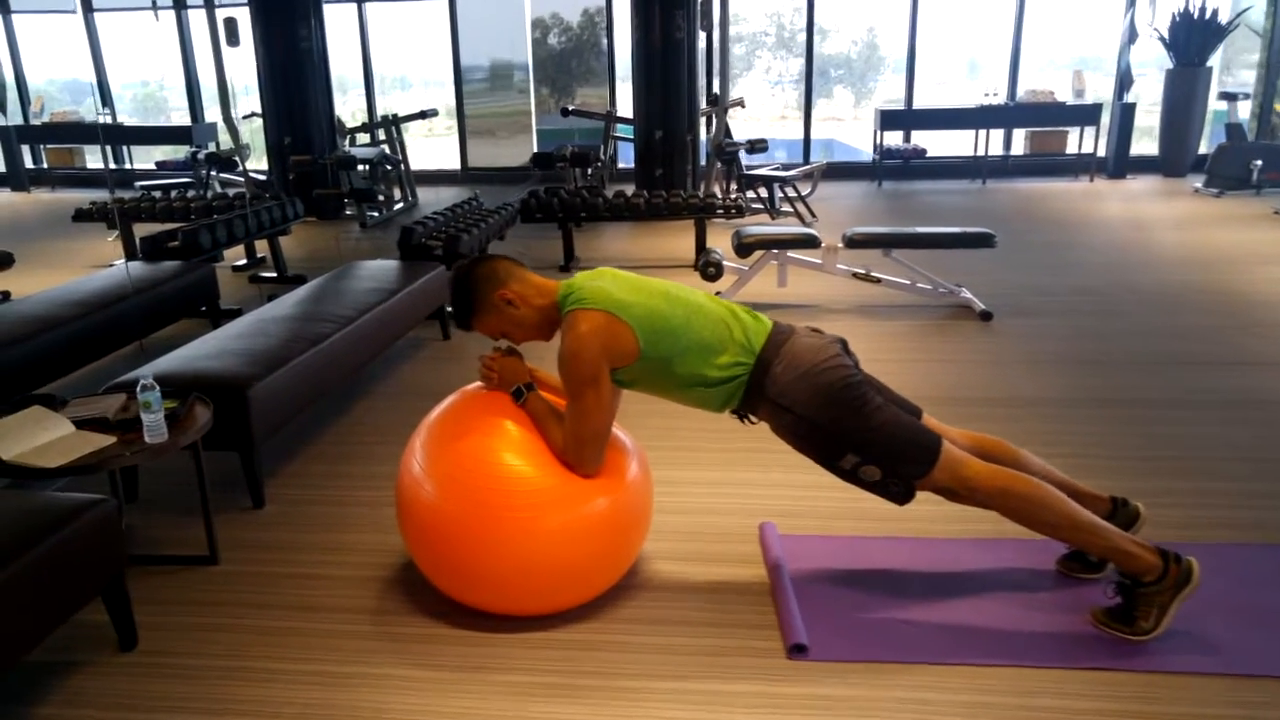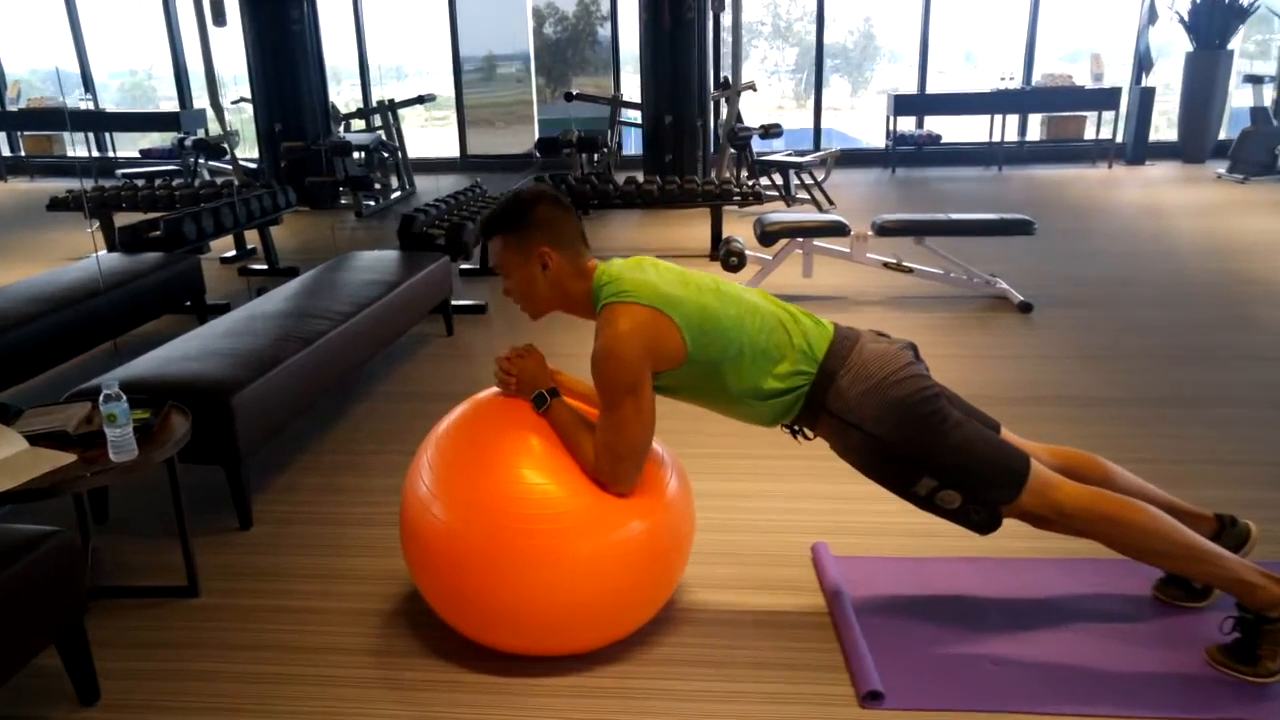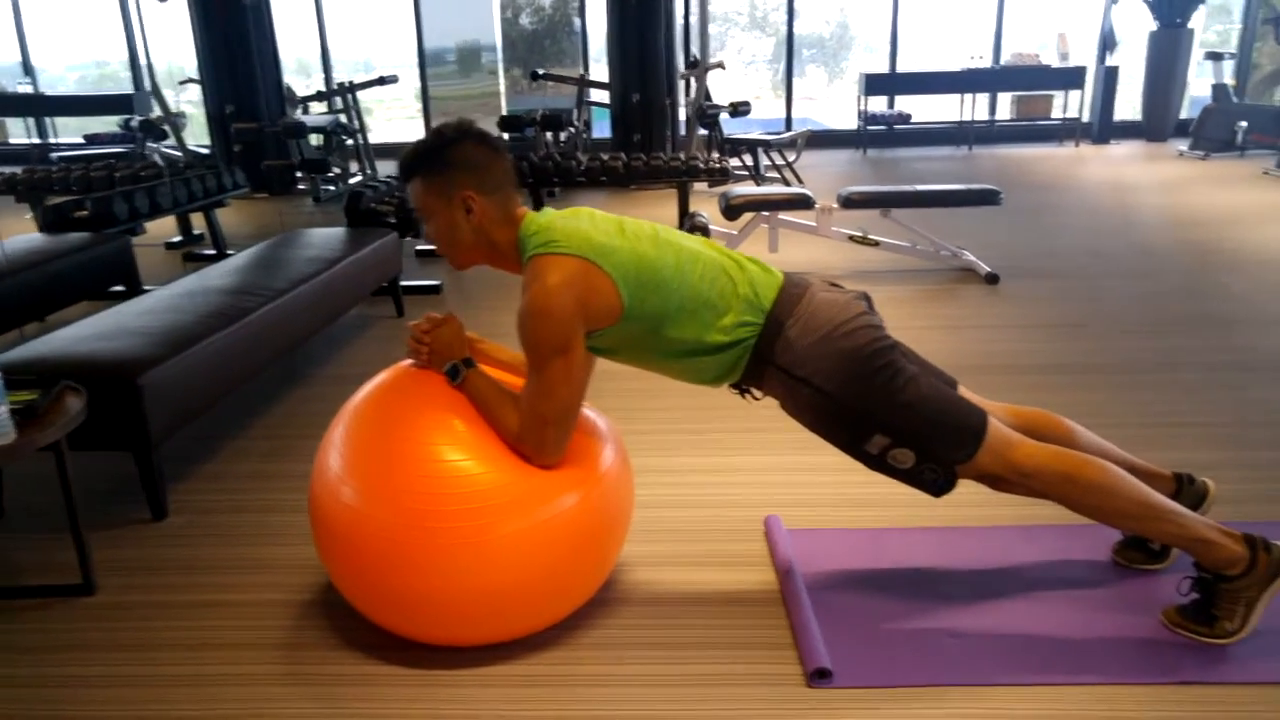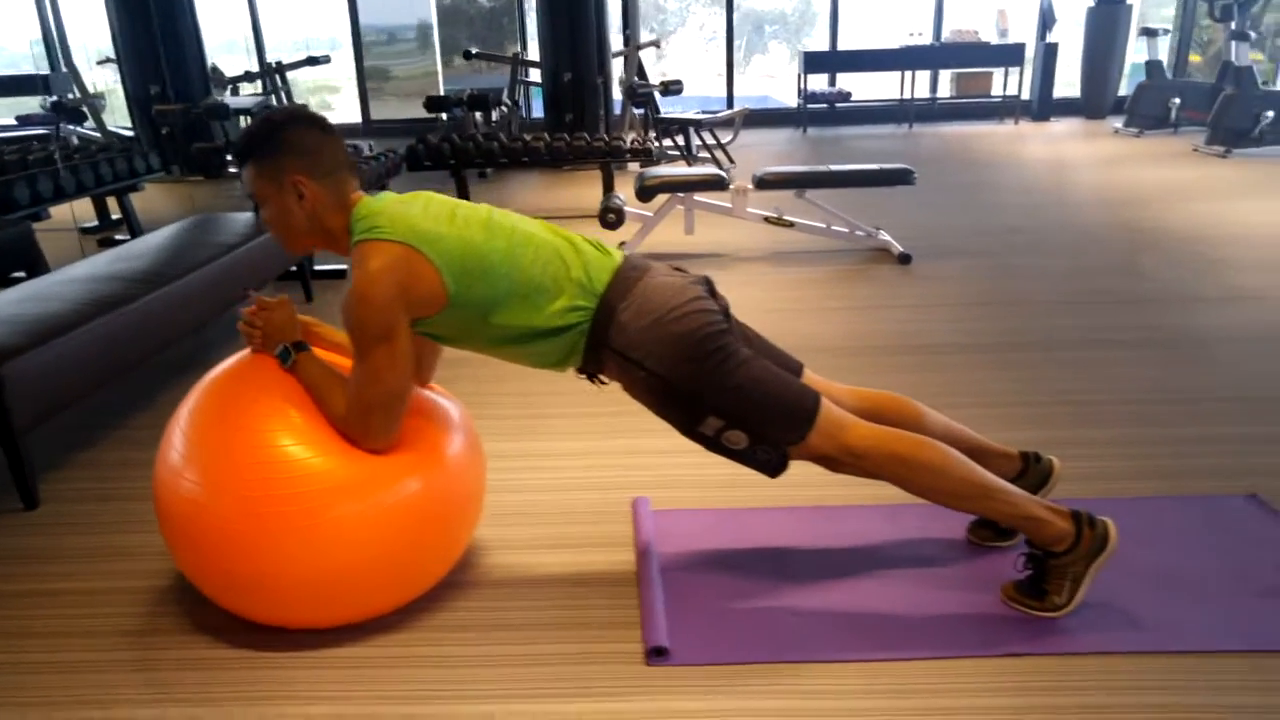
dt=0.7s
person 1, frame 1
left shoulder: (582, 332)
right shoulder: (589, 283)
left elbow: (585, 457)
right elbow: (601, 402)
left wrist: (522, 389)
right wrist: (529, 381)
left hip: (793, 388)
right hip: (796, 355)
left knee: (961, 477)
right knee: (948, 445)
left ankle: (1153, 567)
right ankle: (1105, 510)
person 1, frame 2
left shoulder: (621, 332)
right shoulder: (628, 274)
left elbow: (619, 472)
right elbow: (634, 405)
left wrist: (543, 396)
right wrist: (553, 380)
left hip: (858, 402)
right hip: (858, 361)
left knee: (1050, 500)
right knee: (1034, 462)
right ankle: (1208, 528)
person 1, frame 3
left shoulder: (551, 285)
right shoulder: (561, 228)
left elbow: (544, 442)
right elbow: (565, 372)
left wrist: (458, 367)
right wrist: (469, 349)
left hip: (808, 353)
right hip: (804, 314)
left knee: (1006, 460)
right knee: (989, 426)
right ankle: (1168, 487)
person 1, frame 4
left shoulder: (377, 272)
right shoulder: (400, 211)
left elbow: (376, 429)
right elbow: (414, 365)
left wrist: (292, 352)
right wrist: (312, 334)
left hip: (643, 335)
right hip: (648, 293)
left knee: (844, 442)
right knee: (835, 404)
left ankle: (1062, 532)
right ankle: (1016, 468)
